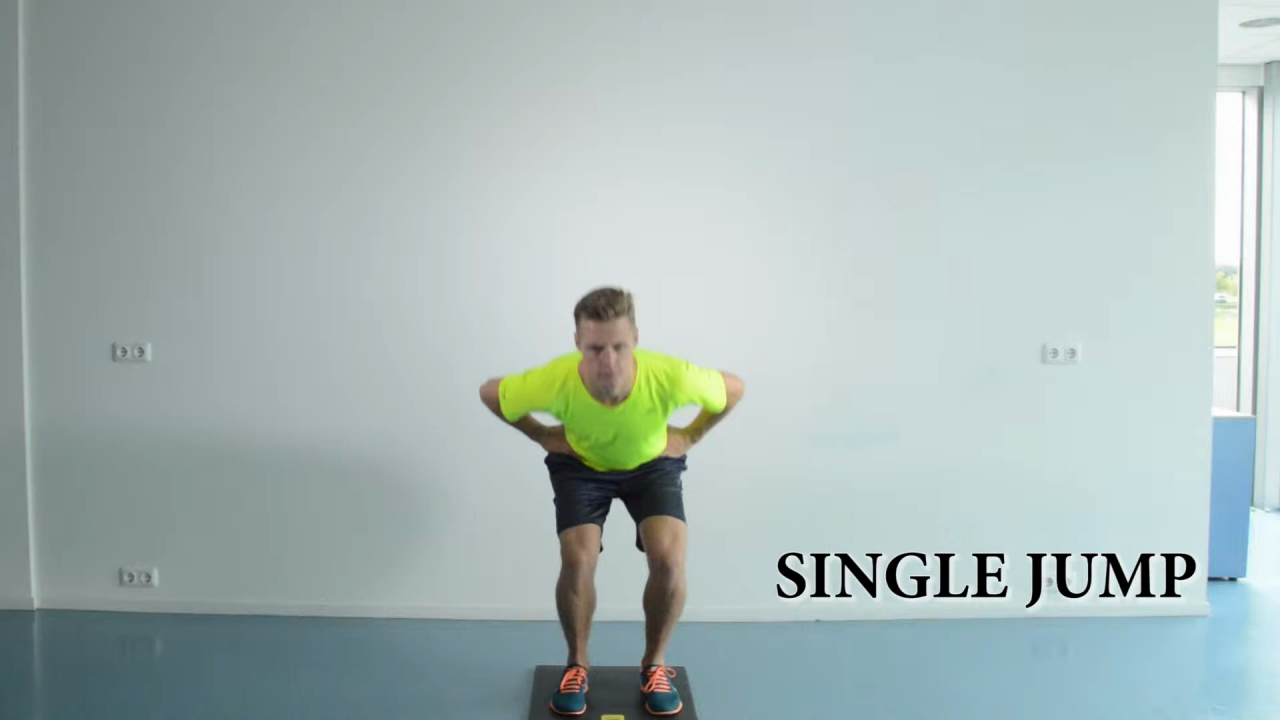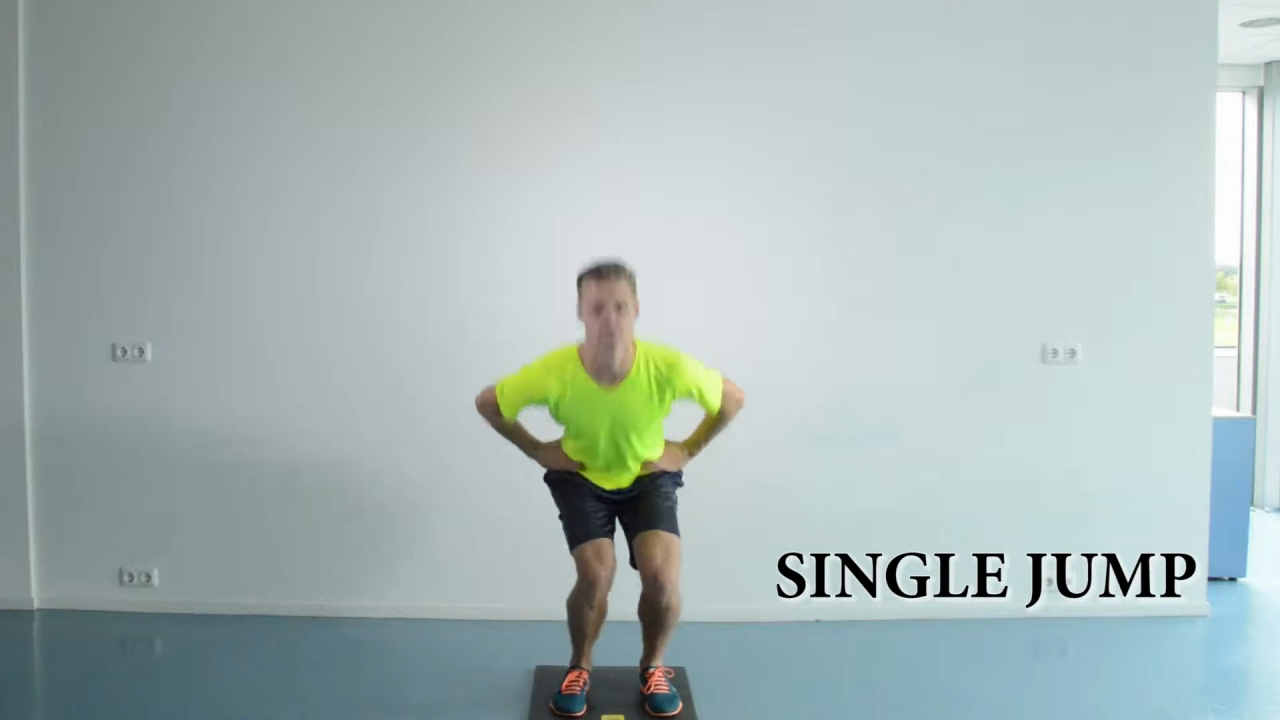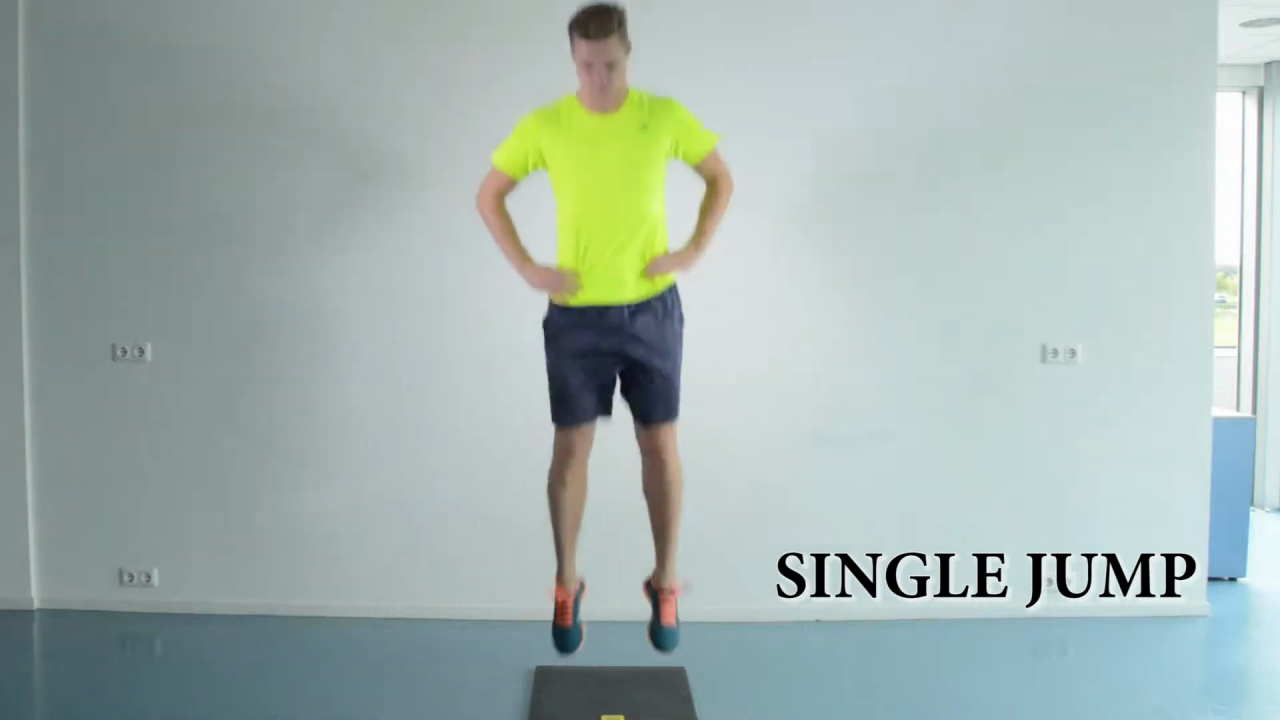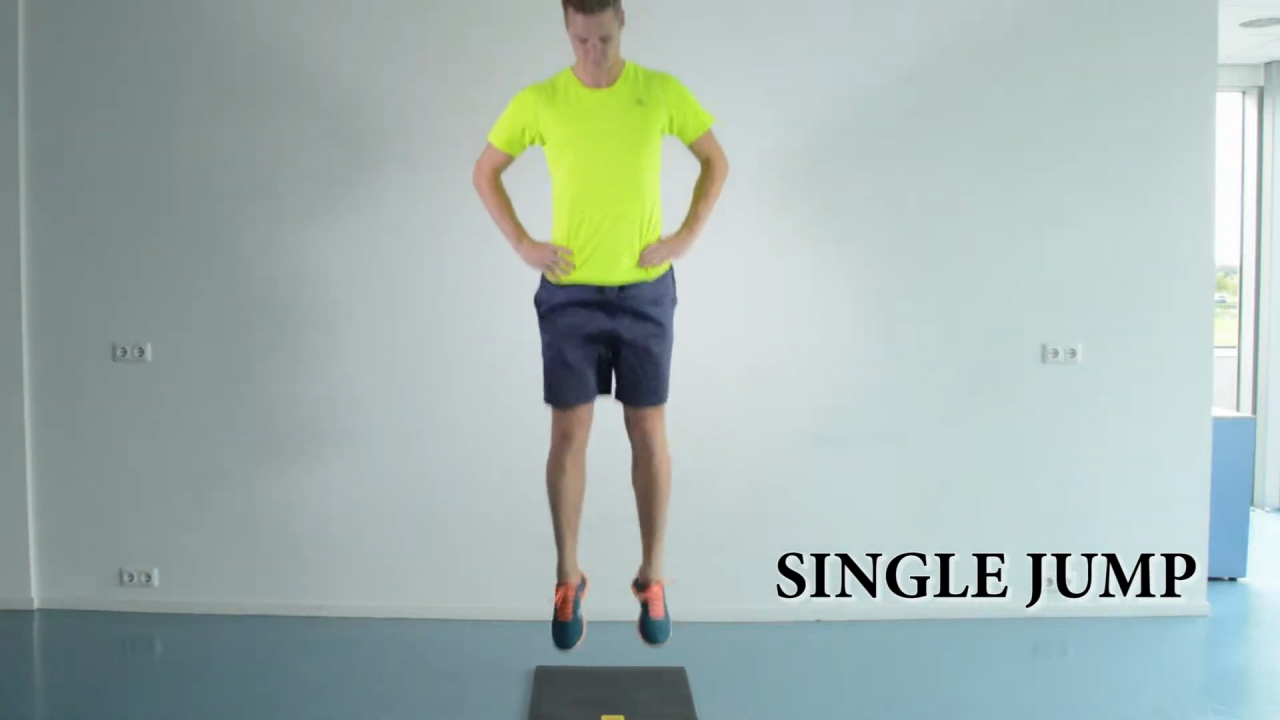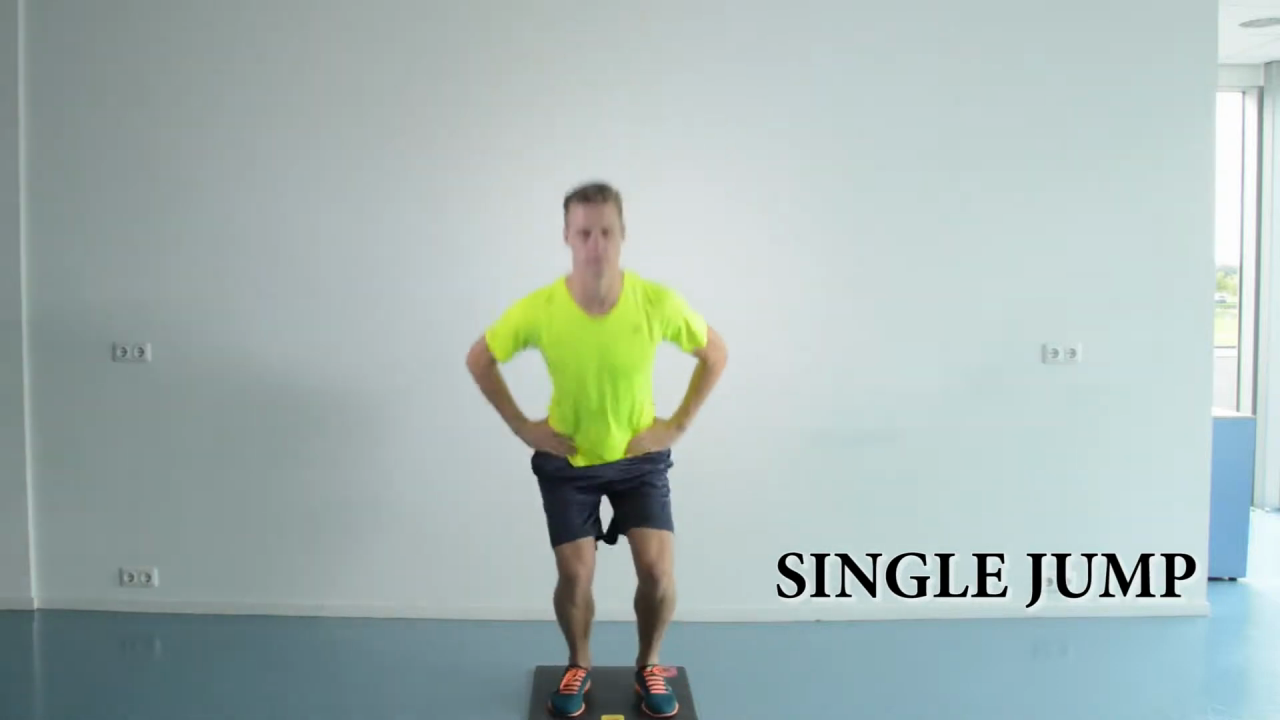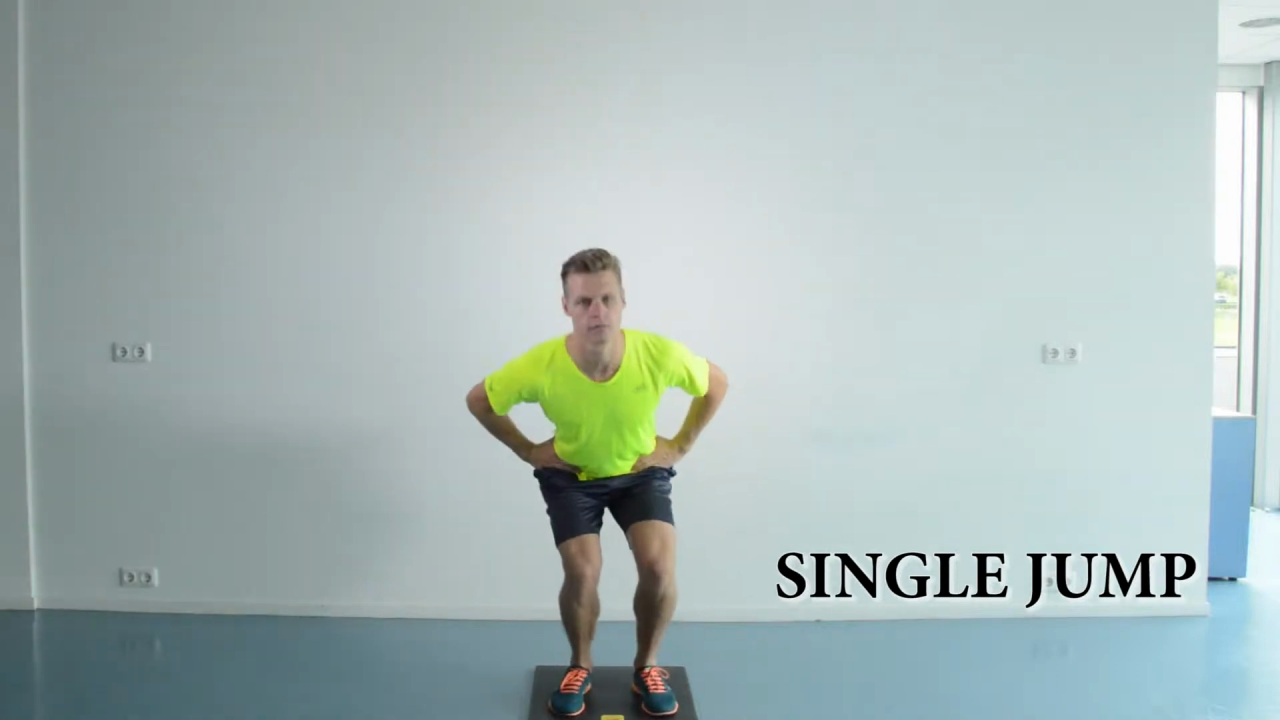
dt=0.3s
person 1, frame 1
left shoulder: (670, 377)
right shoulder: (554, 382)
left elbow: (735, 386)
right elbow: (489, 392)
left wrist: (688, 437)
right wrist: (543, 436)
left hip: (652, 465)
right hip: (582, 467)
left knee: (669, 558)
right knee: (578, 560)
left ankle: (655, 665)
right ankle: (576, 665)
person 1, frame 2
left shoulder: (668, 368)
right shoulder: (553, 372)
left elbow: (732, 398)
right elbow: (487, 403)
left wrist: (688, 450)
right wrist: (537, 450)
left hip: (648, 478)
right hip: (580, 480)
left knee: (662, 575)
right knee: (596, 573)
left ankle: (653, 667)
right ankle: (579, 667)
person 1, frame 3
left shoulder: (664, 115)
right shoulder: (544, 124)
left elbow: (721, 180)
right elbow: (489, 196)
left wrist: (693, 250)
right wrist: (526, 268)
left hip: (652, 309)
right hip: (576, 312)
left knee: (660, 444)
right knee: (572, 447)
left ankle: (664, 578)
right ankle: (567, 581)
person 1, frame 4
left shoulder: (660, 90)
right shoulder: (538, 100)
left elbow: (715, 161)
right elbow: (486, 171)
left wrist: (687, 235)
right wrist: (523, 245)
left hip: (645, 289)
right hip: (570, 293)
left knee: (647, 432)
right knee: (569, 434)
left ankle: (651, 578)
right ankle: (569, 579)
person 1, frame 5
left shoulder: (658, 303)
right shoulder: (538, 311)
left elbow: (715, 355)
right elbow: (480, 361)
left wrist: (677, 425)
right wrist: (522, 427)
left hip: (639, 457)
right hip: (567, 459)
left knee: (657, 567)
right knee: (575, 570)
left ankle: (649, 665)
right ankle: (578, 665)
person 1, frame 6
left shoulder: (661, 355)
right shoulder: (538, 368)
left elbow: (717, 384)
right elbow: (478, 401)
left wrist: (681, 445)
right wrist: (529, 450)
left hip: (640, 472)
right hip: (570, 475)
left knee: (659, 566)
right knee: (582, 571)
left ankle: (647, 665)
right ankle: (580, 665)
